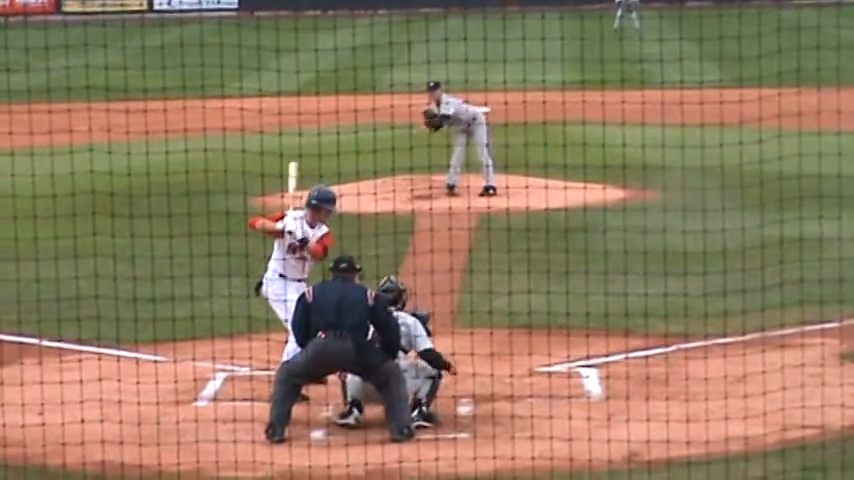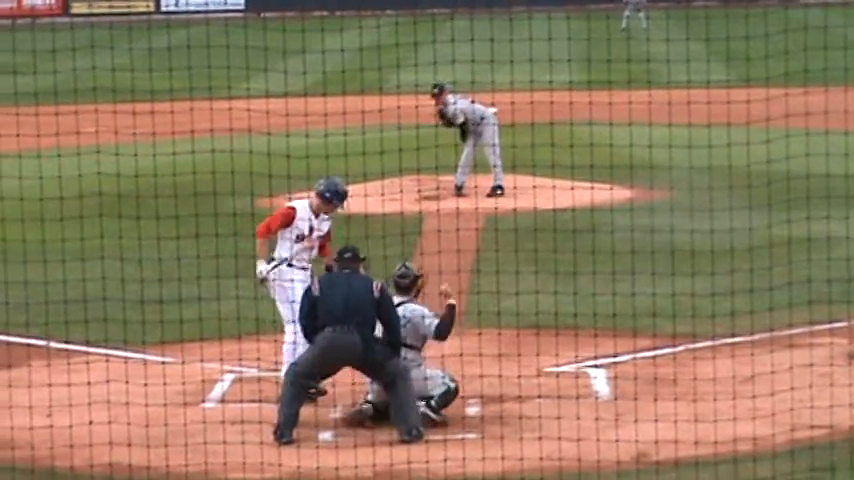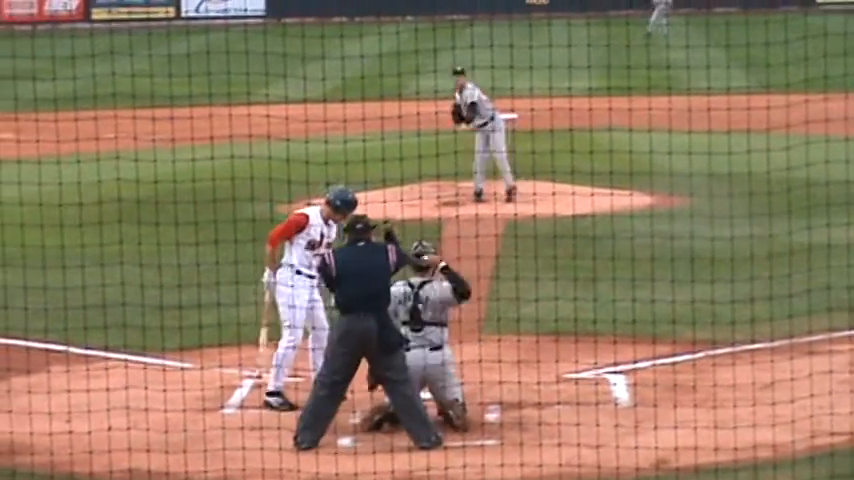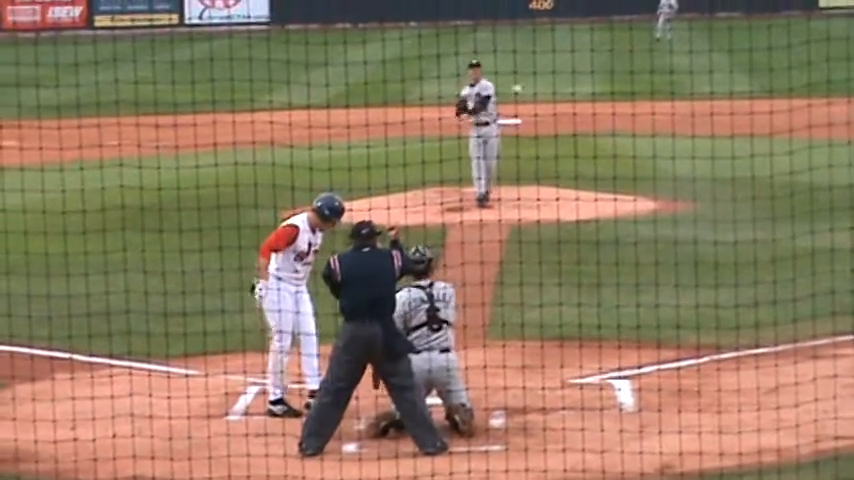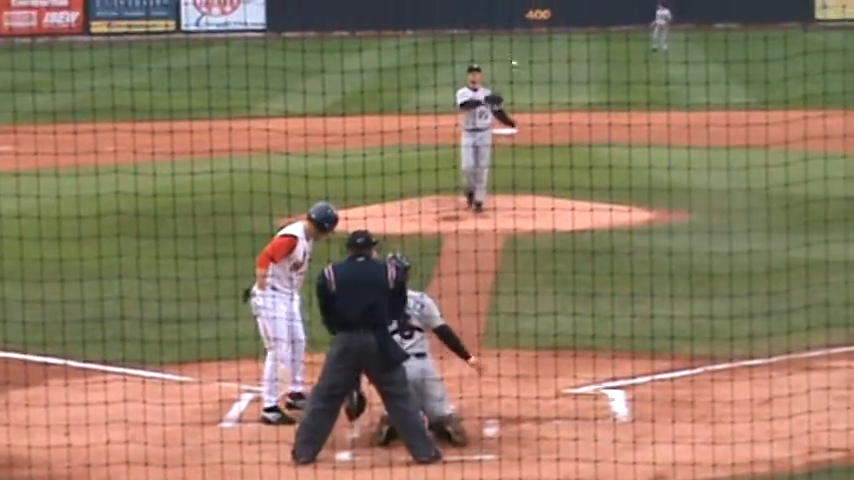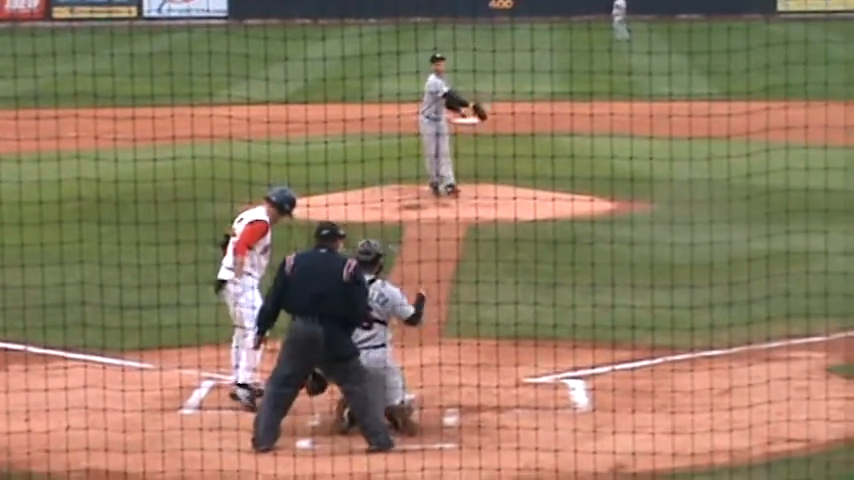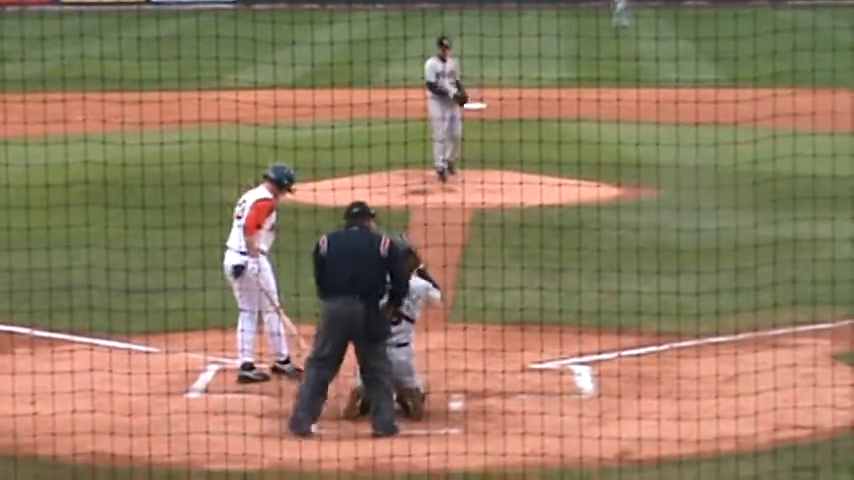
dt=0.4s
person 1, frame 1
left shoulder: (324, 232)
right shoulder: (291, 218)
left elbow: (319, 253)
right elbow: (255, 222)
left wrist: (300, 238)
right wrist: (280, 227)
left hip: (299, 285)
right hip: (278, 284)
person 1, frame 2
left shoulder: (325, 221)
right shoulder: (293, 211)
left elbow: (324, 247)
right elbow: (262, 230)
right wrist: (262, 263)
left hip: (305, 275)
right hip: (285, 274)
right knee: (296, 329)
person 1, frame 3
left shoulder: (332, 227)
right shoulder: (304, 218)
right elbow: (274, 238)
right wrist: (270, 270)
left hip: (312, 283)
right hip: (292, 280)
left knee: (321, 331)
right knee: (293, 336)
right ankle: (273, 392)
person 1, frame 4
left shoulder: (317, 232)
right shoulder: (294, 227)
right elbow: (266, 249)
right wrist: (263, 283)
left hip: (299, 288)
right hip: (279, 287)
left knee: (310, 339)
right knee: (281, 343)
left ankle: (315, 394)
right ankle: (275, 401)
person 1, frame 5
left shoulder: (307, 237)
right shoulder: (291, 237)
right elbow: (263, 259)
right wrist: (261, 293)
left hip: (289, 296)
right hip: (272, 296)
left knee: (298, 343)
right knee: (277, 351)
left ankle: (296, 394)
right ankle: (269, 408)
person 1, frame 6
left shoulder: (249, 214)
right shoulder: (261, 222)
left elbow: (229, 242)
right elbow: (240, 248)
right wrist: (238, 279)
left hip: (239, 280)
right hip: (242, 281)
left knee: (243, 331)
right knee: (255, 332)
left ankle: (243, 382)
right ankle: (243, 384)
person 1, frame 7
left shoulder: (248, 196)
right shoulder: (265, 200)
left elbow: (243, 227)
right elbow: (250, 227)
right wrist: (254, 259)
left hip: (233, 259)
right hip: (250, 260)
left knee: (247, 312)
right knee: (271, 310)
left ankle: (246, 366)
right ankle: (281, 361)
person 2, frame 1
left shoulder: (311, 293)
right shoulder: (368, 295)
left elbow: (299, 331)
right elbow: (390, 330)
right wrist: (387, 356)
left hip: (321, 348)
right hip: (356, 349)
left knee: (287, 375)
right knee: (391, 375)
left ankle: (276, 429)
right ankle: (401, 428)
person 2, frame 2
left shoulder: (317, 285)
right shoulder: (374, 286)
left elbow: (307, 324)
right elbow: (392, 323)
right wrist: (393, 353)
left hip: (328, 341)
right hip: (363, 343)
left knee: (295, 377)
right knee: (398, 376)
left ankle: (284, 431)
right ankle: (410, 429)
person 2, frame 3
left shoulder: (333, 258)
right shoulder: (387, 252)
left elbow: (329, 283)
right elbow: (402, 258)
right wrist: (390, 236)
left hip: (348, 326)
right hip: (380, 326)
left knee: (328, 383)
right knee: (400, 383)
left ankle: (306, 437)
right ankle: (426, 436)
person 2, frame 4
left shoulder: (338, 264)
right shoulder: (392, 259)
right elbow: (405, 264)
right wrist: (395, 242)
left hip: (353, 332)
right hip: (385, 331)
left knee: (333, 389)
right knee: (406, 388)
left ankle: (311, 443)
right ankle: (430, 442)
person 2, frame 5
left shoulder: (331, 274)
right shoulder: (388, 272)
left elbow: (327, 315)
left hip: (346, 341)
right hip: (379, 342)
left knee: (324, 397)
right knee: (400, 398)
left ankle: (304, 451)
right ankle: (424, 450)
person 2, frame 6
left shoulder: (293, 262)
right shoulder: (349, 267)
left elbow: (274, 300)
right elbow: (358, 311)
left wrist: (261, 330)
right wrist: (345, 332)
left hip: (300, 331)
right hip: (333, 335)
left knee: (280, 385)
right knee: (357, 385)
left ankle: (263, 438)
right ankle: (378, 437)
person 2, frame 7
left shoulder: (326, 242)
right shoulder: (383, 244)
left elbow: (321, 283)
right elbow: (401, 282)
right wrist: (394, 303)
left hip: (335, 308)
right hip: (367, 311)
left knee: (319, 365)
right knee: (378, 369)
left ankle: (302, 420)
right ankle: (383, 423)
person 3, frame 1
right shoulder: (410, 320)
right elbow: (429, 355)
right wrist: (448, 366)
left hip: (364, 387)
left knee: (348, 373)
right knee: (432, 368)
left ankle: (353, 409)
right ankle: (420, 411)
person 3, frame 2
right shoulder: (418, 311)
right elbow: (442, 333)
right wrist: (450, 302)
right hip: (409, 378)
left knee: (380, 409)
right knee: (450, 386)
left ankle: (368, 408)
right ankle: (429, 405)
person 3, frame 3
left shoulder: (397, 290)
right shoulder: (440, 288)
right elbow: (464, 293)
right wrist: (443, 266)
left hip: (407, 358)
right hip: (437, 357)
right knee: (454, 403)
left ankle: (387, 412)
right ankle: (452, 409)
person 3, frame 4
left shoulder: (402, 297)
right shoulder: (448, 290)
left hip: (415, 362)
right hip: (445, 360)
right knee: (460, 408)
left ankle: (389, 420)
right ankle: (459, 413)
person 3, frame 5
right shoulder: (421, 300)
right elbow: (443, 332)
right wrist: (469, 357)
right hip: (421, 365)
right knee: (441, 416)
left ankle: (389, 426)
right ankle: (451, 428)
person 3, frame 6
right shoulder: (388, 290)
right elbow: (413, 319)
right wrist: (421, 298)
right hip: (380, 356)
right knee: (397, 403)
left ankle: (347, 409)
right ankle: (399, 413)
person 3, frame 7
right shoulder: (419, 285)
right elbow: (438, 296)
right wrist: (421, 268)
right hip: (401, 352)
right knee: (414, 392)
left ankle: (362, 396)
right ankle: (410, 395)
person 4, frame 1
left shoulder: (447, 103)
right shoulder: (434, 106)
left elbow: (442, 119)
right elbow: (437, 125)
left wrist: (428, 123)
right wrist: (430, 120)
left hip: (476, 121)
right hip: (462, 127)
left knee: (483, 151)
right knee: (457, 155)
left ankle: (490, 186)
right ankle: (451, 185)
person 4, frame 2
left shoulder: (453, 107)
right shoulder: (447, 104)
left elbow: (463, 127)
right elbow: (450, 124)
left wrist: (464, 140)
right wrist: (443, 118)
left hip: (486, 121)
right hip: (473, 125)
left knee: (492, 152)
right knee: (467, 153)
left ankle: (499, 186)
right ankle: (459, 185)
person 4, frame 3
left shoulder: (471, 91)
right shoulder: (458, 95)
left elbow: (472, 111)
right elbow: (459, 120)
left wrist: (466, 123)
right wrist: (456, 113)
left hip: (494, 124)
right hip: (480, 127)
left knee: (500, 155)
right knee: (479, 159)
left ankle: (510, 187)
right ankle: (478, 191)
person 4, frame 4
left shoulder: (487, 86)
right shoulder: (465, 91)
left elbow: (482, 104)
right elbow: (460, 113)
left wrist: (468, 113)
right wrist: (460, 110)
left hip: (491, 128)
right hip: (475, 129)
left knee: (491, 161)
right knee: (477, 161)
left ankle: (486, 190)
right ankle: (481, 195)
person 4, frame 5
left shoulder: (488, 93)
right shoulder: (462, 92)
left elbow: (498, 112)
right elbow: (465, 105)
left wrist: (512, 124)
right wrist: (483, 100)
left hip: (484, 134)
right hip: (468, 135)
left knee: (482, 168)
right knee: (467, 167)
left ankle: (479, 200)
right ankle: (470, 191)
person 4, frame 6
left shoulder: (441, 81)
right shoulder: (433, 81)
right elbow: (449, 96)
left wrist: (458, 110)
right wrist: (469, 105)
left hip: (440, 120)
right hip: (427, 121)
left knee: (444, 153)
right knee: (431, 154)
left ankle: (449, 184)
right ankle: (435, 183)
person 4, frame 7
left shoulder: (454, 62)
right shoulder: (431, 64)
right elbow: (431, 86)
left wrist: (461, 93)
right wrist: (451, 94)
left hip: (453, 103)
right hip: (437, 104)
left knee: (456, 135)
right knee: (439, 137)
left ankle: (449, 161)
right ankle: (440, 168)
